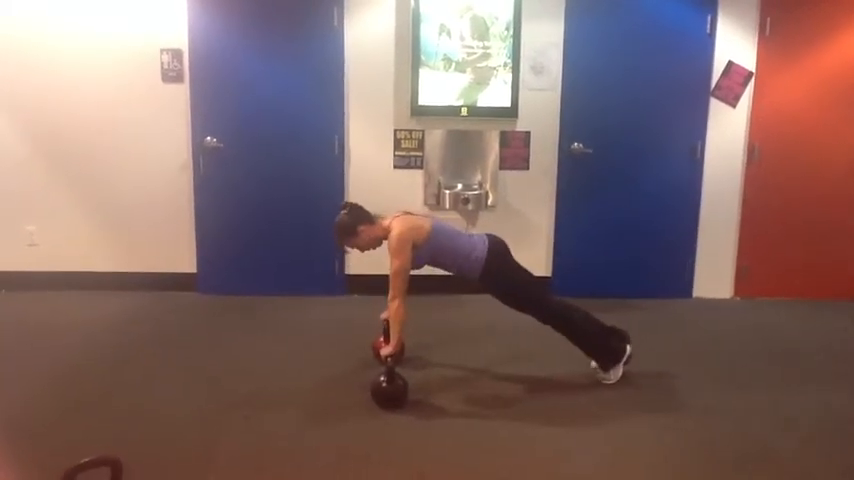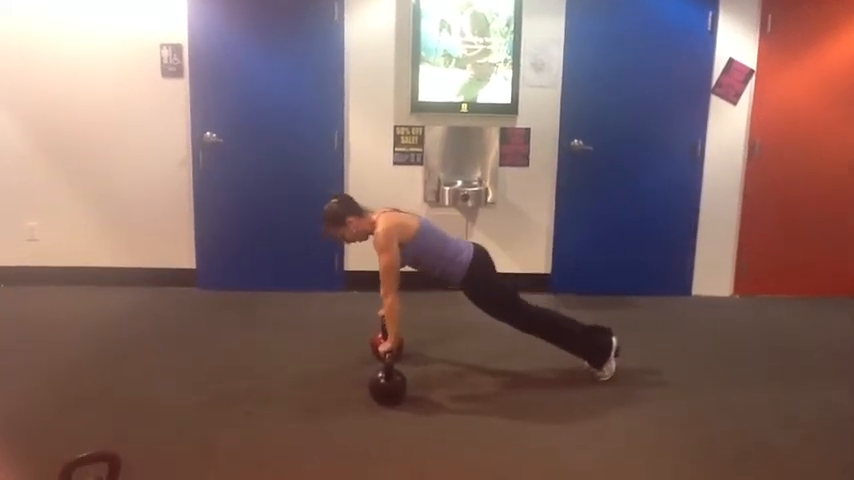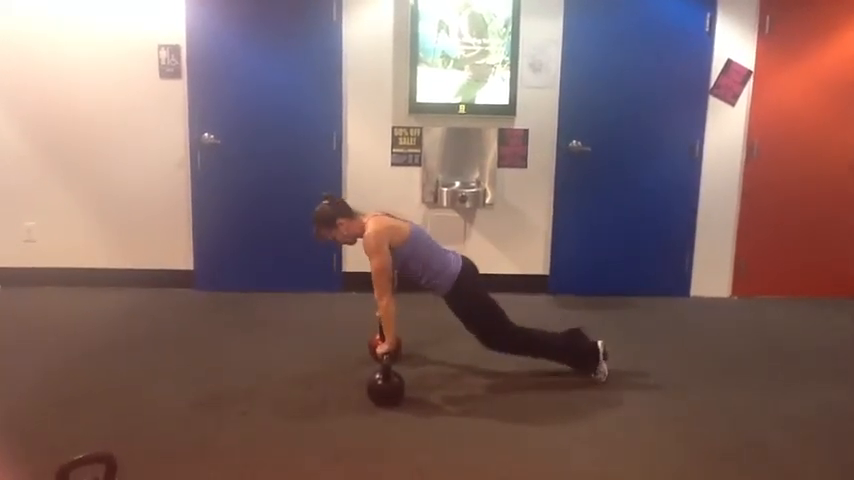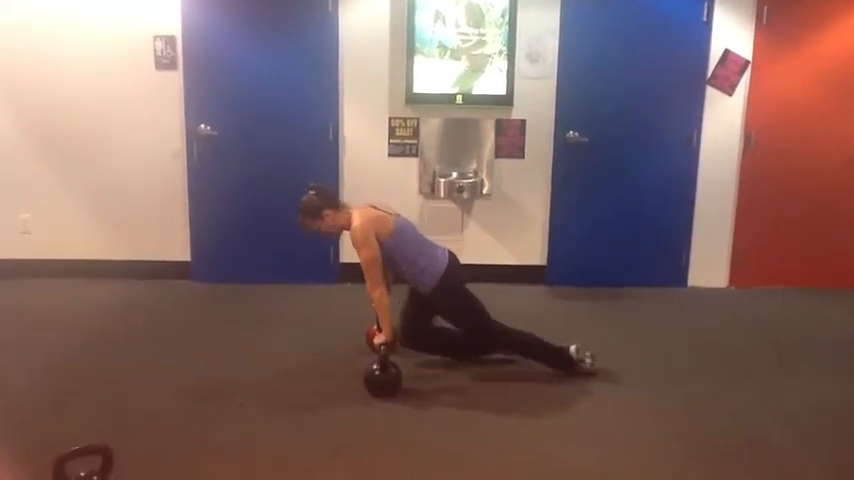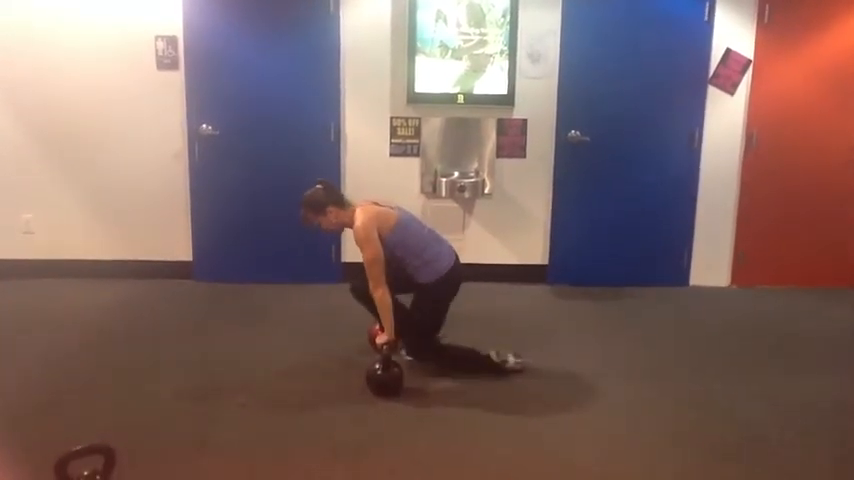
dt=0.4s
person 1, frame 1
left shoulder: (398, 235)
right shoulder: (395, 224)
left elbow: (397, 295)
left wrist: (393, 344)
right wrist: (391, 312)
left hip: (488, 263)
right hip: (486, 252)
left knee: (545, 308)
right knee: (544, 303)
left ankle: (614, 353)
right ankle: (612, 342)
person 1, frame 2
left shoulder: (384, 232)
right shoulder: (383, 218)
left elbow: (390, 292)
left wrist: (392, 340)
right wrist: (389, 310)
left hip: (470, 271)
right hip: (469, 260)
left knee: (523, 317)
right knee: (522, 314)
left ankle: (601, 349)
right ankle: (598, 340)
person 1, frame 3
left shoulder: (373, 236)
right shoulder: (376, 221)
left elbow: (384, 294)
right elbow: (388, 288)
left wrist: (389, 342)
right wrist: (386, 312)
left hip: (458, 284)
right hip: (457, 272)
left knee: (506, 336)
right knee: (498, 337)
left ankle: (589, 354)
right ankle: (575, 343)
person 1, frame 4
left shoulder: (359, 228)
right shoulder: (364, 213)
left elbow: (376, 287)
right elbow: (385, 272)
left wrist: (386, 332)
right wrist: (390, 317)
left hip: (441, 280)
right hip: (437, 269)
left knee: (487, 332)
right knee: (411, 336)
left ankle: (567, 357)
right ankle: (487, 344)
person 1, frame 5
left shoulder: (363, 226)
right shoulder: (364, 210)
left elbow: (379, 287)
left wrist: (389, 333)
left hip: (440, 276)
right hip: (438, 263)
left knee: (420, 348)
right knee: (359, 288)
left ankle: (495, 361)
right ankle: (422, 331)
